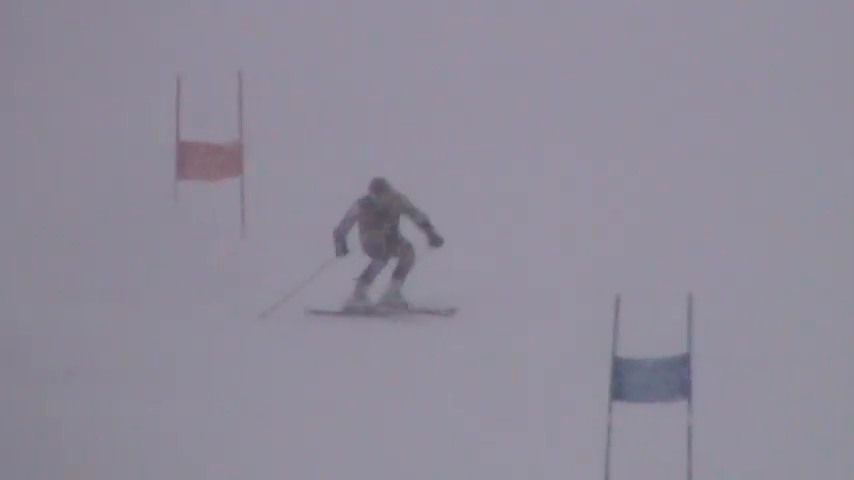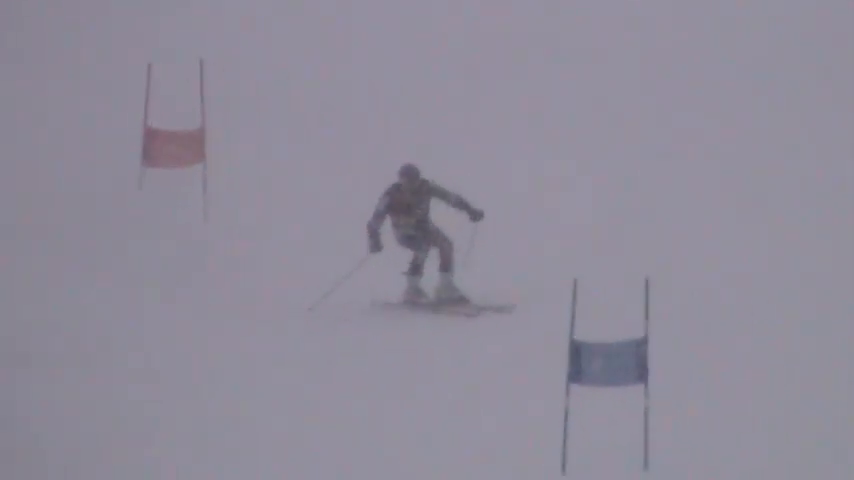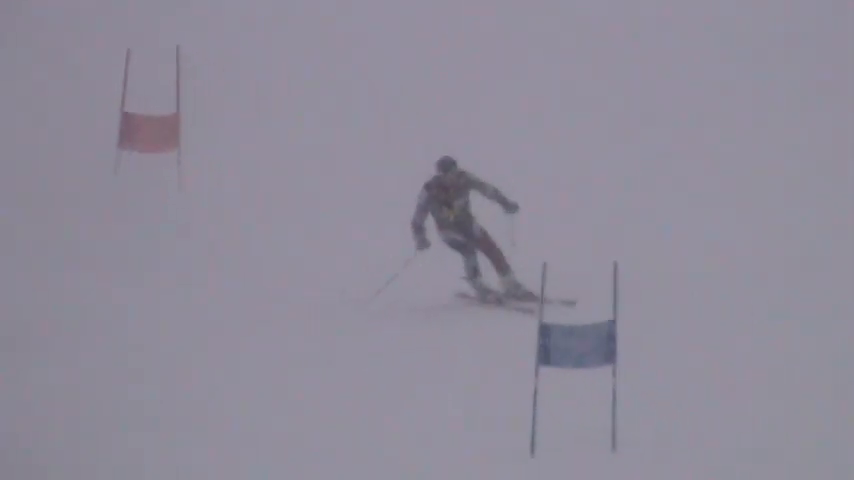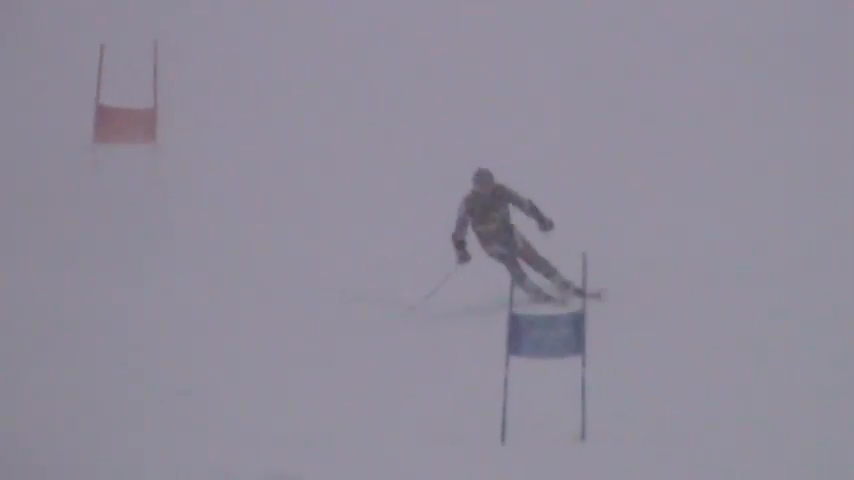
dt=0.1s
person 1, frame 1
left shoulder: (396, 199)
right shoulder: (361, 206)
left elbow: (418, 216)
right elbow: (341, 230)
left wrist: (432, 235)
right wrist: (340, 246)
left hip: (391, 238)
right hip: (372, 243)
left knee: (408, 252)
right knee: (381, 258)
left ankle: (391, 296)
right ankle: (358, 296)
person 1, frame 2
left shoulder: (425, 186)
right shoulder: (390, 196)
left elbow: (450, 197)
right elbow: (374, 222)
left wrist: (470, 210)
right wrist: (374, 242)
left hip: (424, 226)
right hip: (404, 232)
left knee: (446, 245)
right knee: (422, 247)
left ankle: (447, 290)
right ankle: (412, 291)
person 1, frame 3
left shoulder: (463, 178)
right shoulder: (429, 190)
left elbow: (486, 188)
right elbow: (418, 218)
left wrist: (505, 202)
right wrist: (420, 238)
left hip: (467, 223)
right hip: (449, 231)
left knee: (494, 251)
right knee: (469, 252)
left ankle: (512, 287)
right ankle: (481, 289)
person 1, frame 4
left shoulder: (500, 191)
right shoulder: (467, 203)
left elbow: (524, 203)
right elbow: (459, 232)
left wrist: (540, 219)
right wrist: (461, 251)
left hip: (509, 235)
right hip: (492, 244)
left knee: (538, 262)
right knee: (513, 265)
left ankle: (566, 288)
right ankle: (537, 293)
